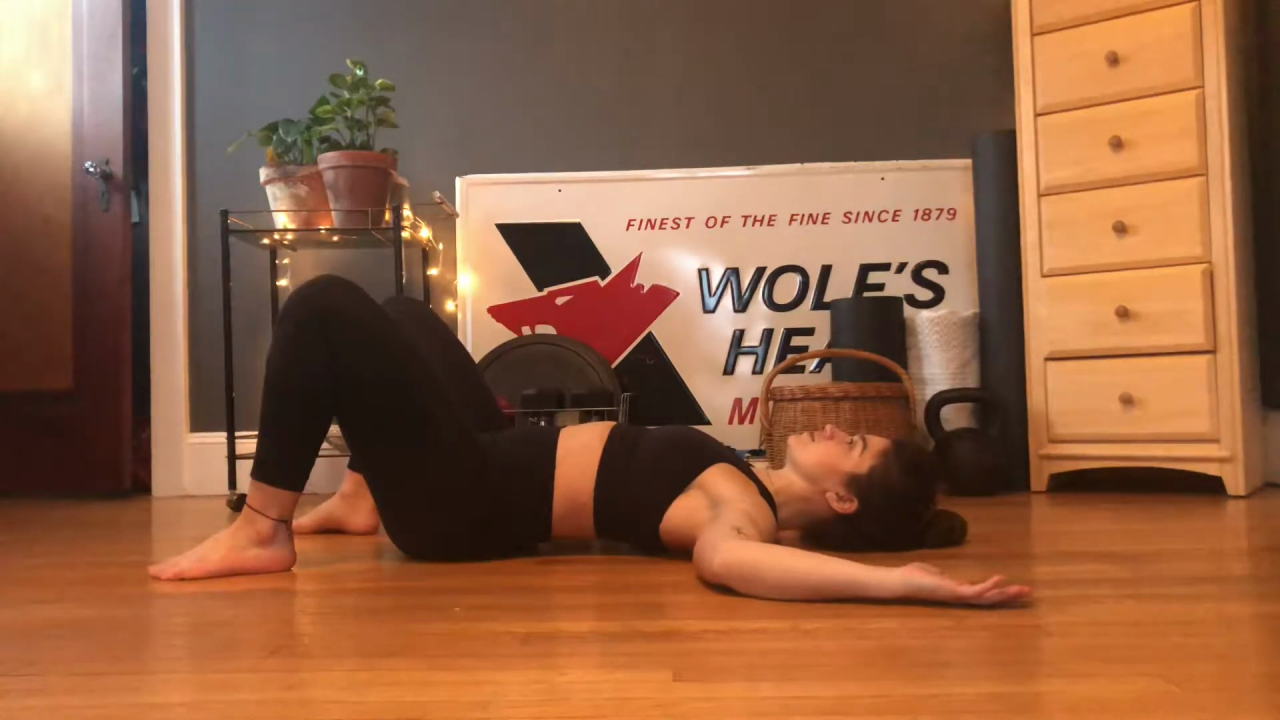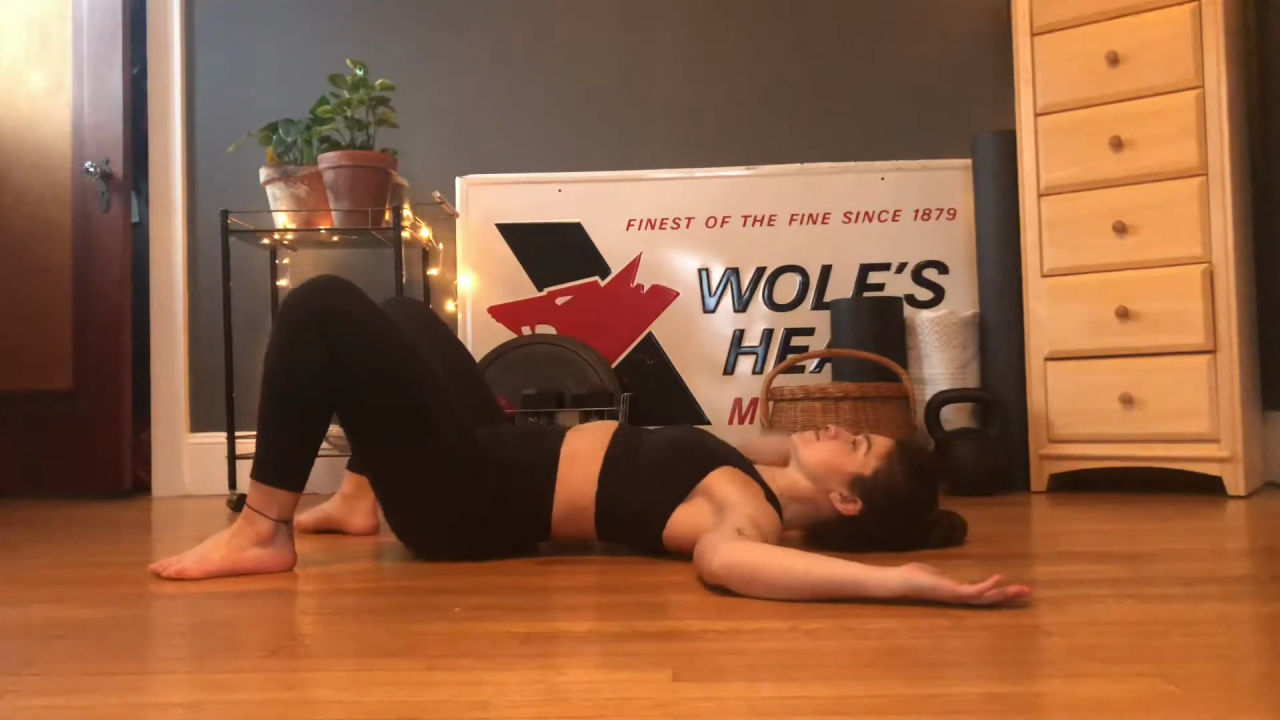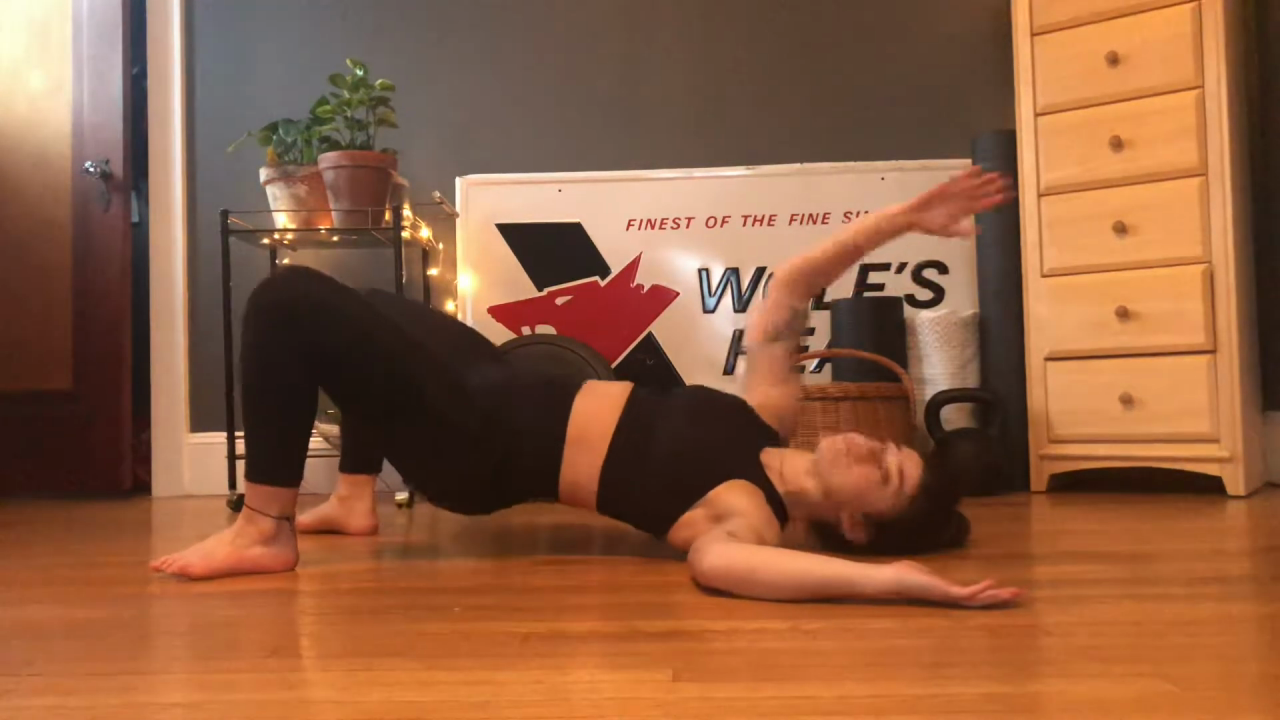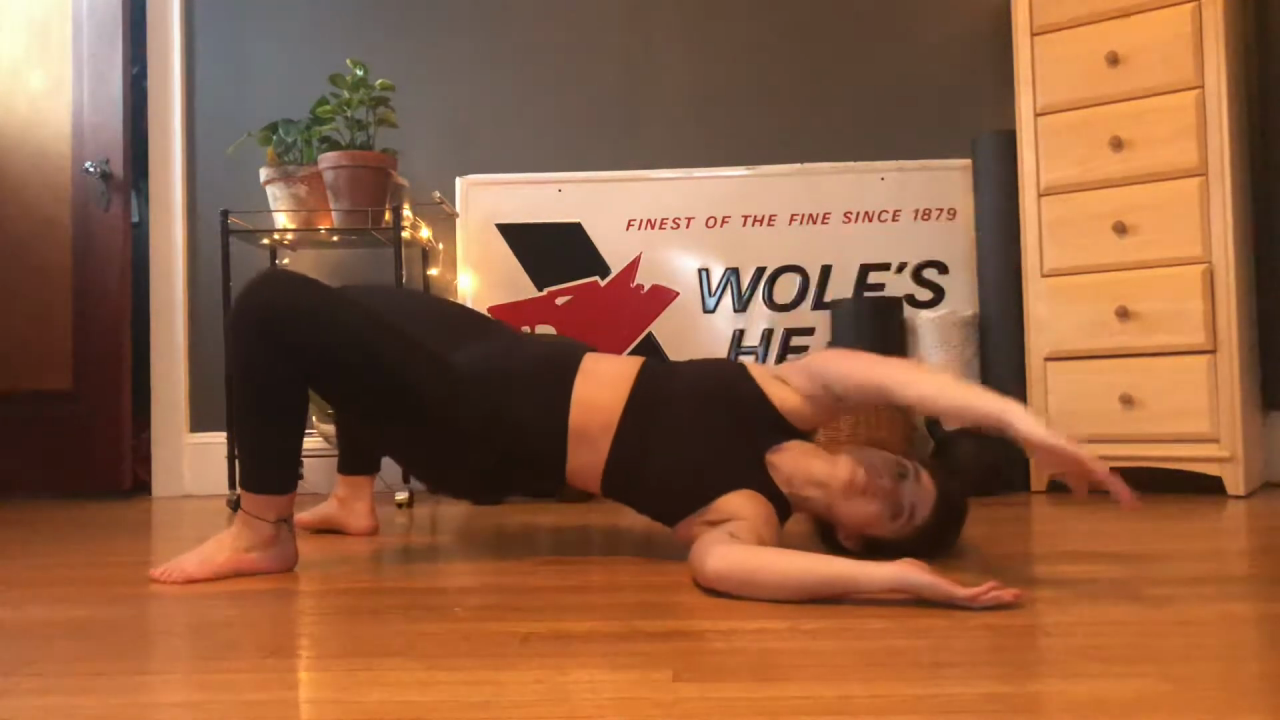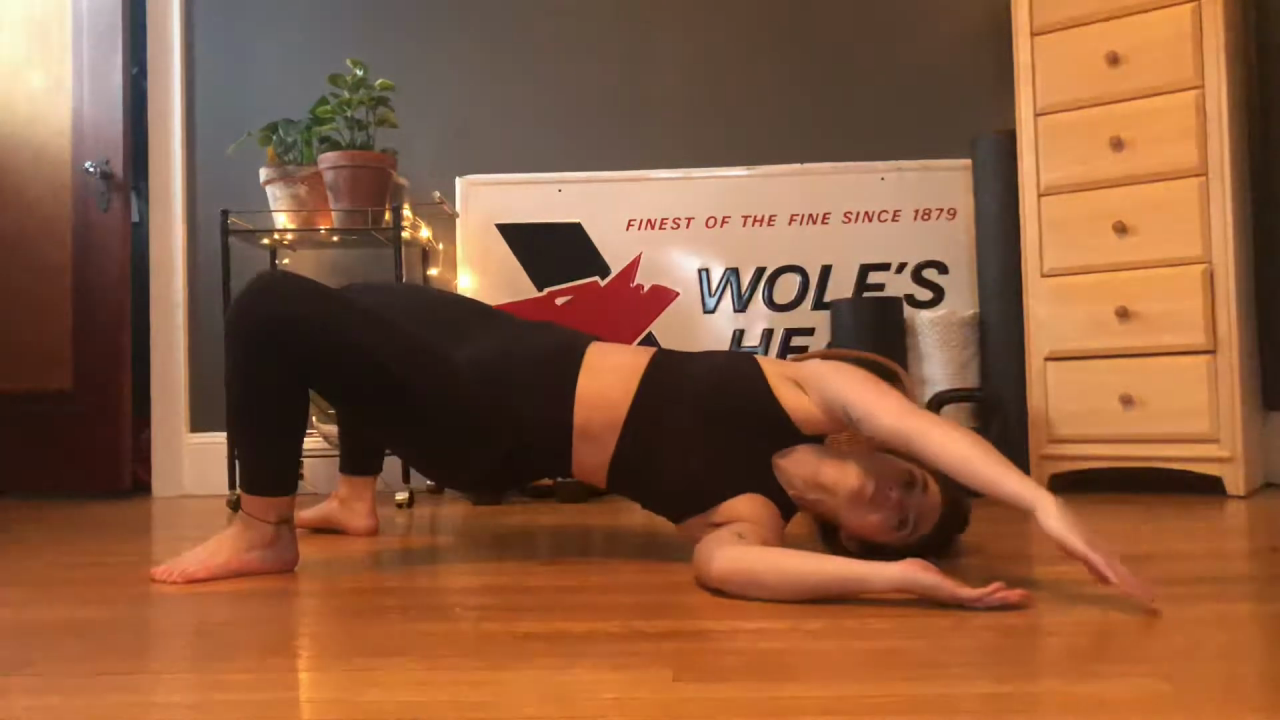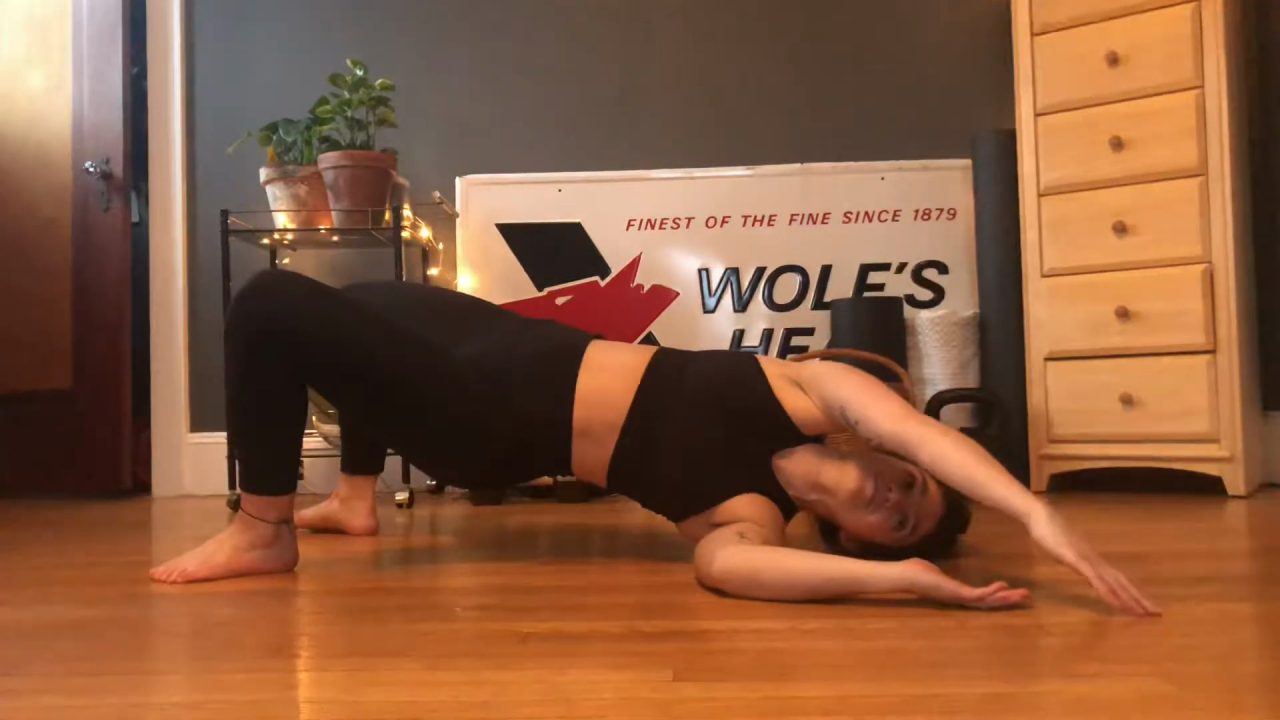
dt=0.4s
person 1, frame 1
left shoulder: (746, 510)
right shoulder: (758, 487)
left elbow: (723, 556)
left wrist: (898, 583)
left hip: (464, 502)
right hip: (498, 456)
left knee: (325, 307)
right knee: (402, 314)
left ankle: (261, 531)
right ankle: (357, 501)
person 1, frame 2
left shoulder: (750, 514)
right shoulder: (753, 480)
left elbow: (723, 559)
left wrist: (899, 581)
left hip: (469, 498)
right hip: (501, 446)
left knee: (320, 308)
right knee: (401, 315)
left ankle: (261, 532)
right ankle: (356, 499)
person 1, frame 3
left shoulder: (750, 518)
right shoulder: (771, 414)
left elbow: (715, 562)
right elbow: (786, 286)
left wrist: (892, 577)
right wrist: (902, 217)
left hip: (473, 446)
right hip: (502, 382)
left knee: (287, 300)
right knee: (361, 309)
left ankle: (263, 532)
right ankle: (353, 501)
person 1, frame 4
left shoulder: (750, 515)
right shoulder: (798, 409)
left elbow: (718, 565)
right elbow: (883, 372)
right wrist: (1025, 418)
left hip: (484, 435)
right hip: (512, 357)
left knee: (271, 305)
right knee: (361, 306)
left ankle: (260, 535)
right ankle: (351, 502)
person 1, frame 5
left shoulder: (752, 517)
right shoulder: (811, 402)
left elbow: (720, 565)
right elbow: (924, 424)
right wrist: (1044, 499)
left hip: (491, 429)
right hip: (521, 346)
left knee: (269, 308)
right knee: (356, 305)
left ankle: (261, 535)
right ankle: (353, 501)
person 1, frame 6
left shoulder: (750, 515)
right shoulder: (812, 400)
left elbow: (724, 567)
right elbow: (923, 428)
right wrist: (1034, 509)
left hip: (491, 425)
right hip: (524, 344)
left knee: (269, 307)
right knee: (359, 305)
left ankle: (263, 534)
right ankle: (354, 502)
